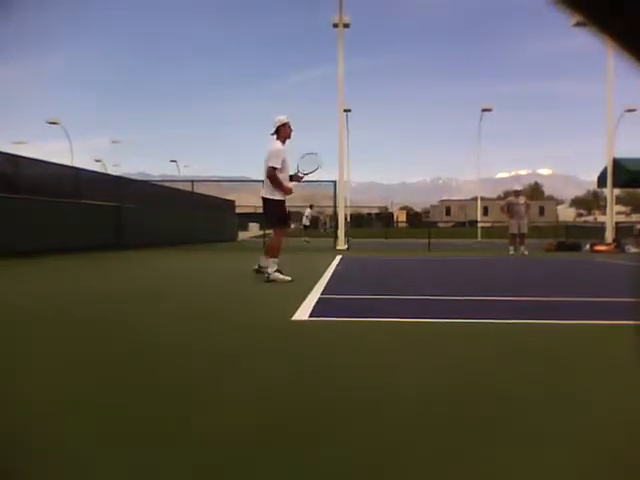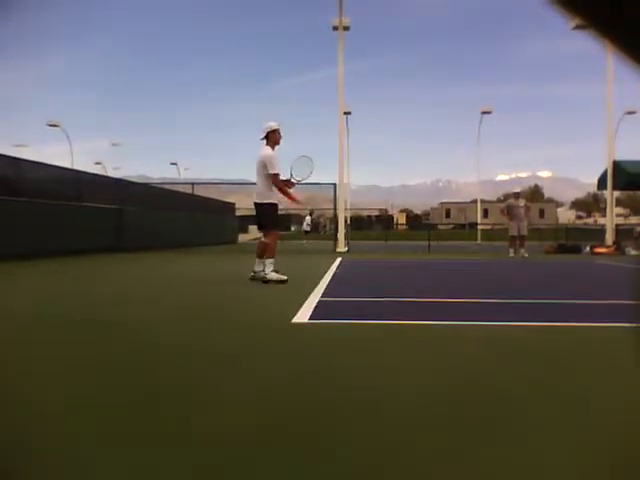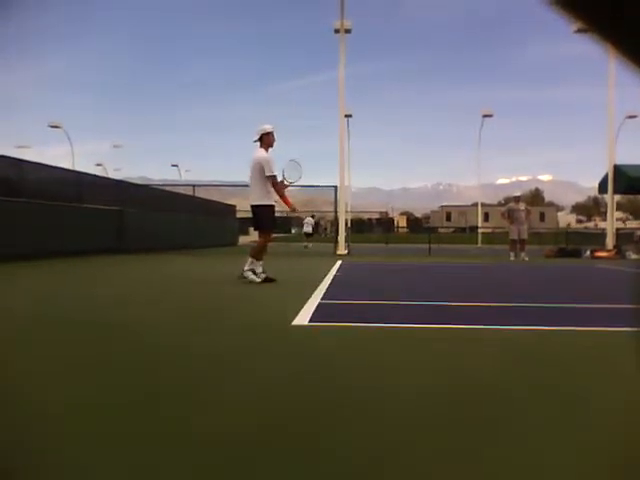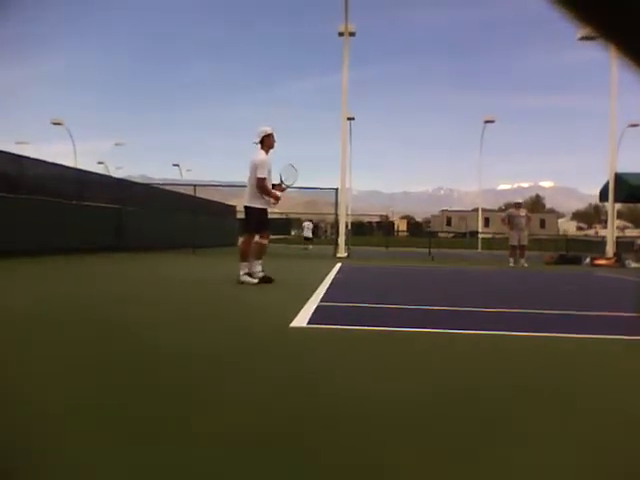
dt=0.3s
person 1, frame 1
left shoulder: (278, 148)
right shoulder: (278, 148)
right elbow: (270, 174)
left wrist: (291, 178)
right wrist: (284, 188)
left hip: (275, 197)
right hip: (273, 197)
left knee: (280, 231)
right knee: (279, 232)
left ankle: (263, 265)
right ankle: (272, 271)
person 1, frame 2
left shoulder: (265, 153)
right shoulder: (270, 154)
right elbow: (276, 181)
left wrist: (285, 183)
right wrist: (292, 197)
left hip: (262, 200)
right hip: (267, 201)
left knee: (266, 235)
right knee: (272, 235)
left ankle: (258, 271)
right ankle: (269, 270)
person 1, frame 3
left shoulder: (258, 155)
right shoulder: (265, 157)
right elbow: (274, 184)
left wrist: (279, 184)
right wrist: (288, 203)
left hip: (258, 202)
right hip: (264, 203)
left knee: (263, 237)
right knee: (266, 237)
left ankle: (257, 271)
right ankle: (248, 268)
person 1, frame 4
left shoulder: (261, 157)
right shoulder: (263, 159)
right elbow: (260, 185)
left wrist: (274, 187)
right wrist: (274, 196)
left hip: (260, 205)
right hip: (255, 205)
left knee: (264, 237)
right knee: (249, 238)
left ankle: (257, 271)
right ankle: (243, 273)
